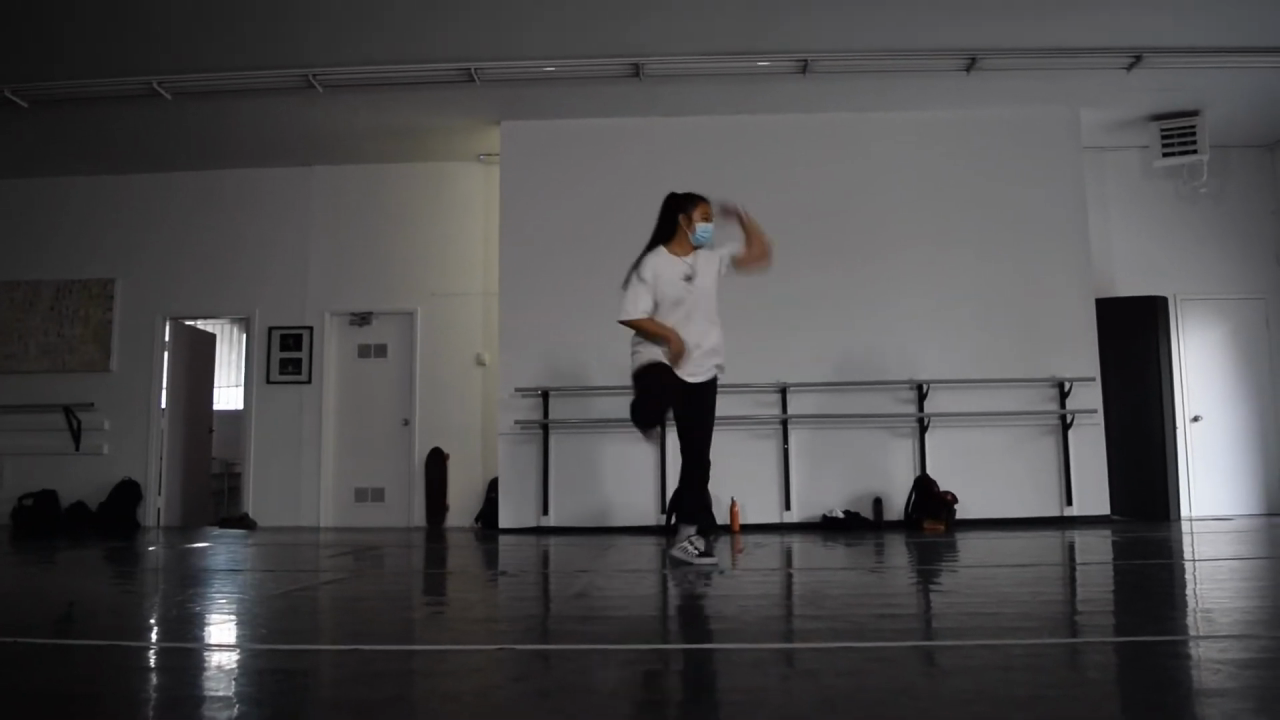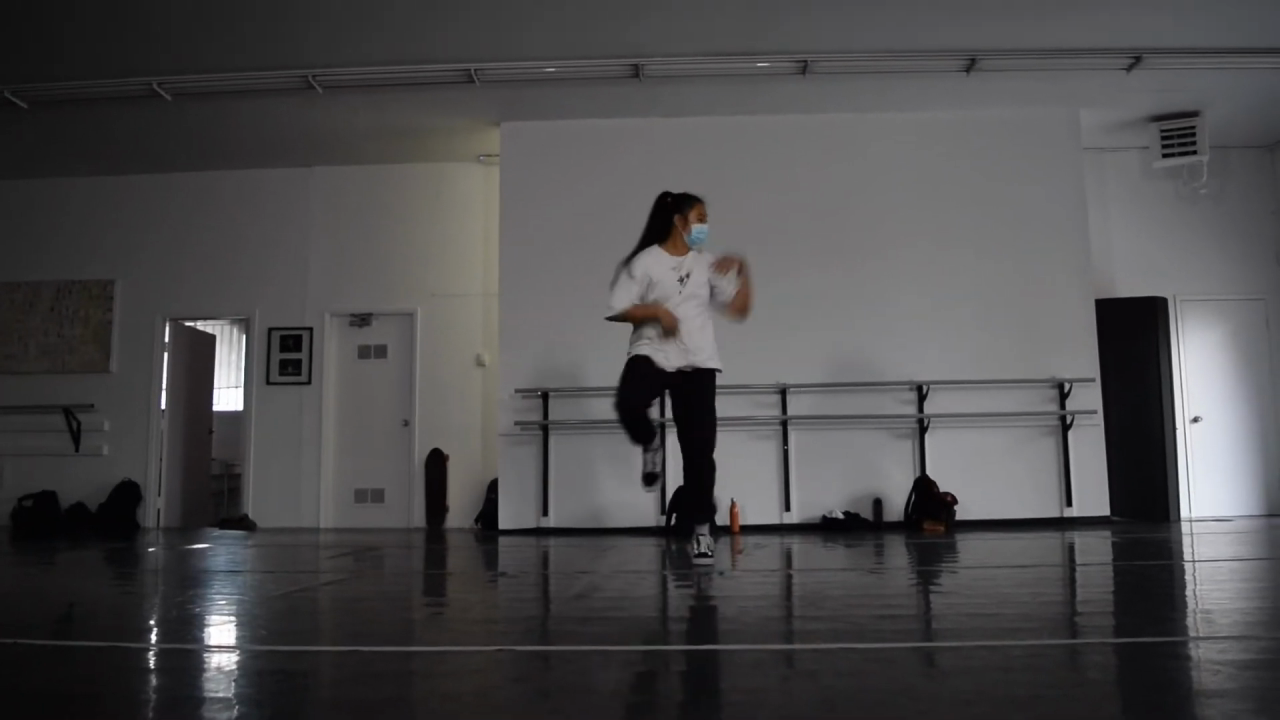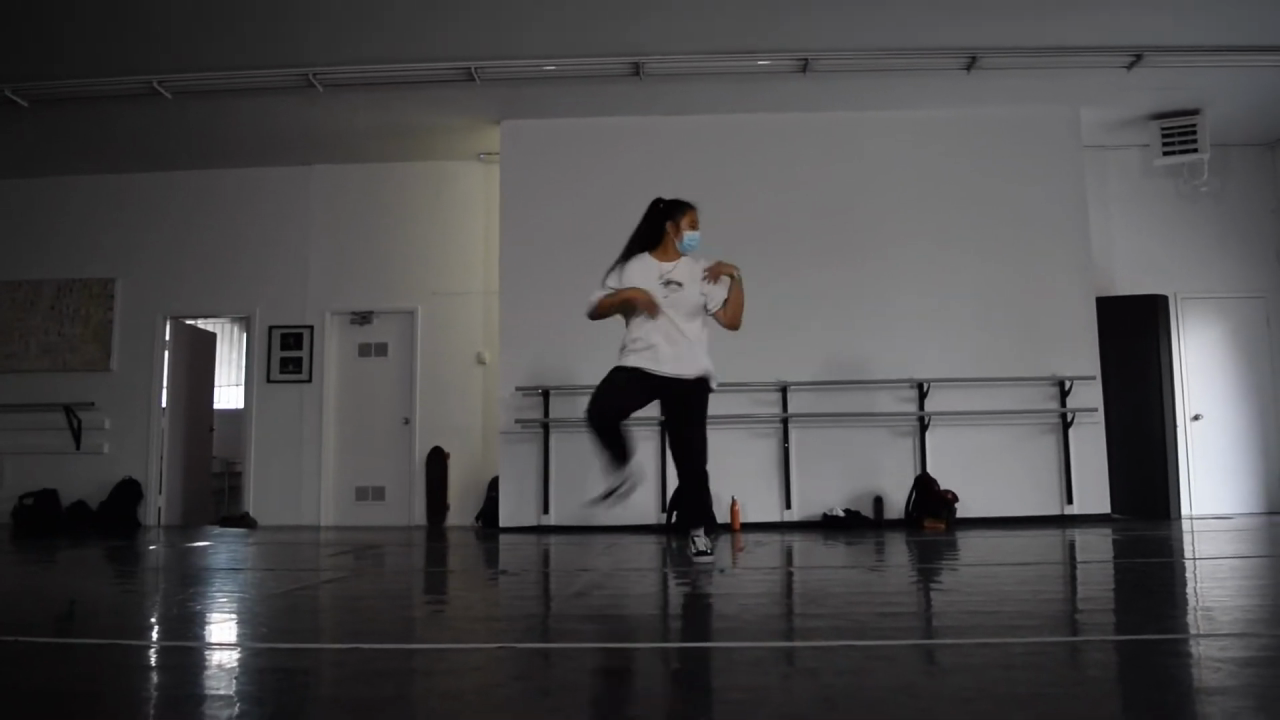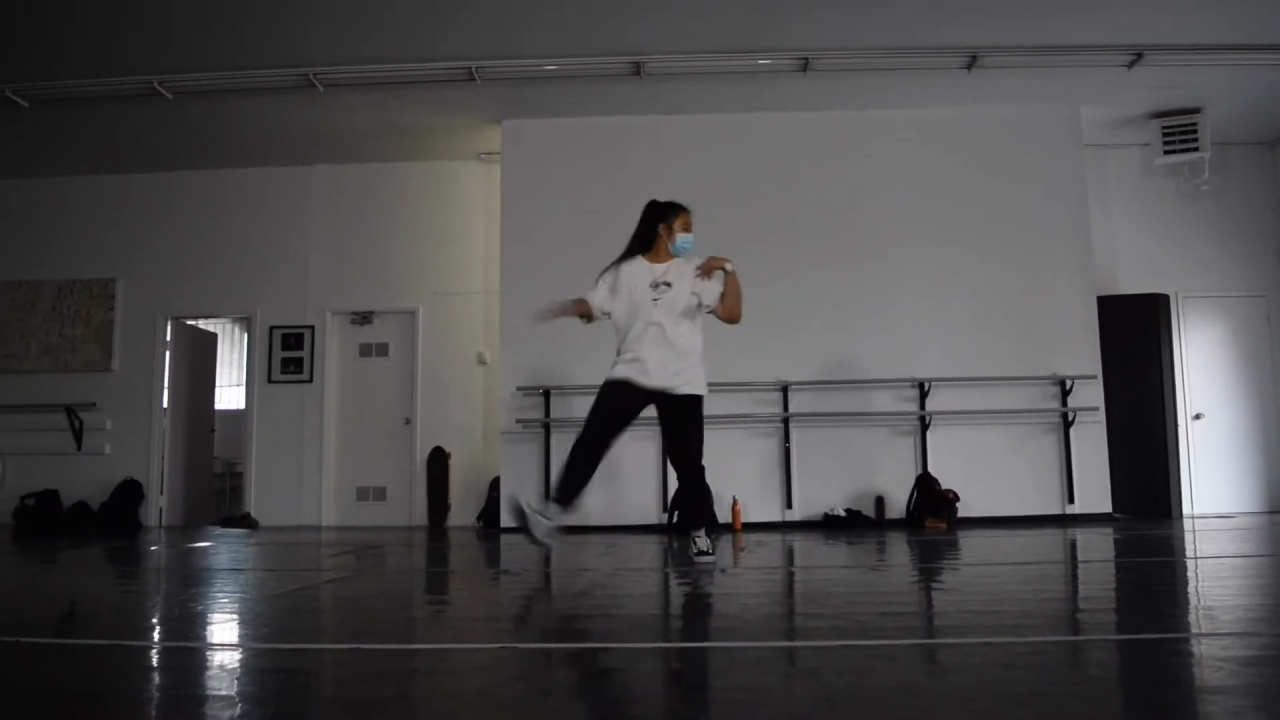
dt=0.1s
person 1, frame 1
left shoulder: (714, 258)
right shoulder: (652, 264)
left elbow: (763, 254)
right elbow: (630, 316)
left wrist: (741, 216)
right wrist: (665, 334)
left hip: (702, 368)
right hip: (659, 361)
left knee: (697, 454)
right knee: (649, 408)
left ankle: (688, 535)
person 1, frame 2
left shoulder: (706, 263)
right shoulder: (643, 262)
left elbow: (739, 310)
right elbow: (617, 309)
left wrist: (742, 271)
right wrist: (652, 310)
left hip: (698, 364)
right hip: (651, 355)
left knee: (699, 450)
right knee: (629, 404)
left ankle: (701, 531)
right ankle: (650, 447)
person 1, frame 3
left shoulder: (703, 273)
right shoulder: (634, 268)
left elbow: (732, 322)
right elbow: (596, 311)
left wrist: (734, 276)
right wrist: (623, 296)
left hip: (690, 373)
right hip: (641, 364)
left knee: (690, 458)
right knee: (602, 411)
left ankle: (698, 533)
right ankle: (625, 471)
person 1, frame 4
left shoulder: (697, 273)
right shoulder: (623, 272)
left elbow: (732, 314)
right elbow: (591, 308)
left wrist: (728, 270)
right wrist: (568, 307)
left hip: (682, 382)
right hip: (631, 372)
left knee: (687, 463)
right knee: (591, 440)
left ankle: (699, 534)
right ankle: (552, 513)
